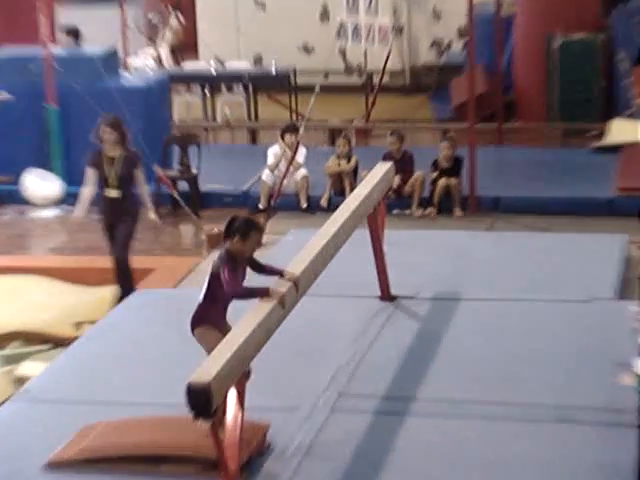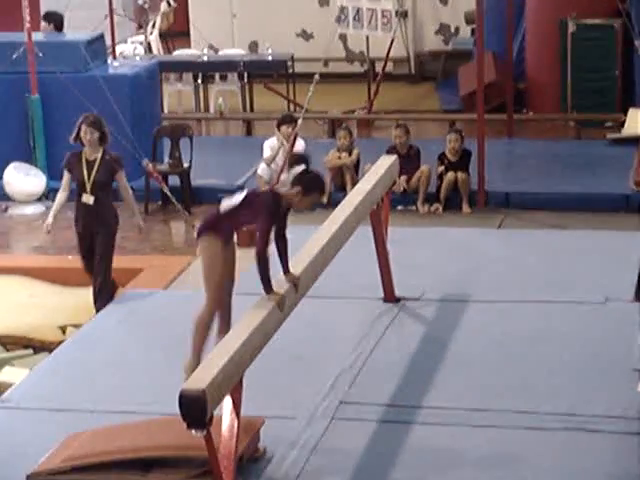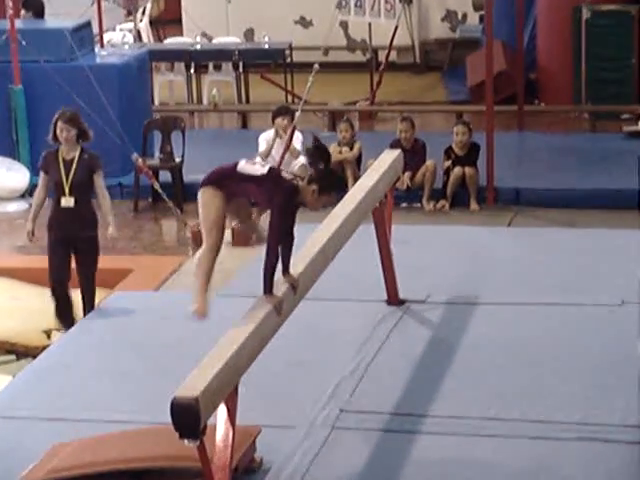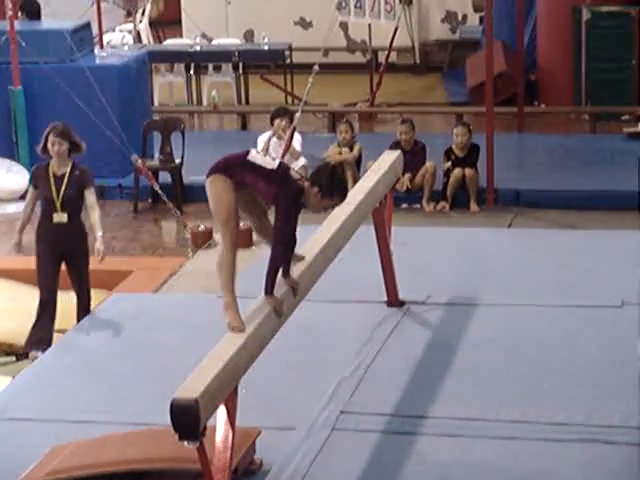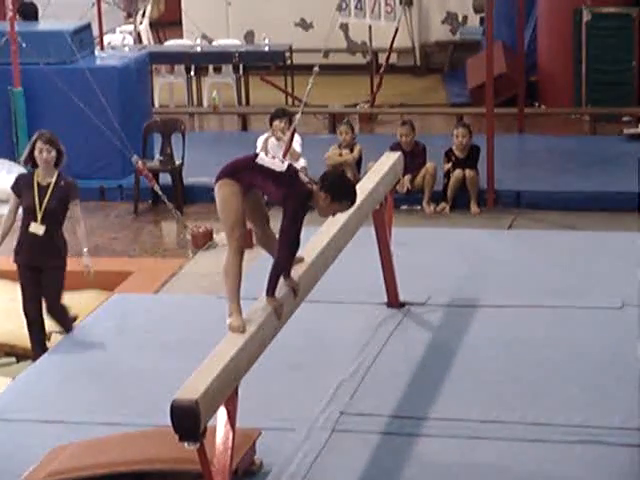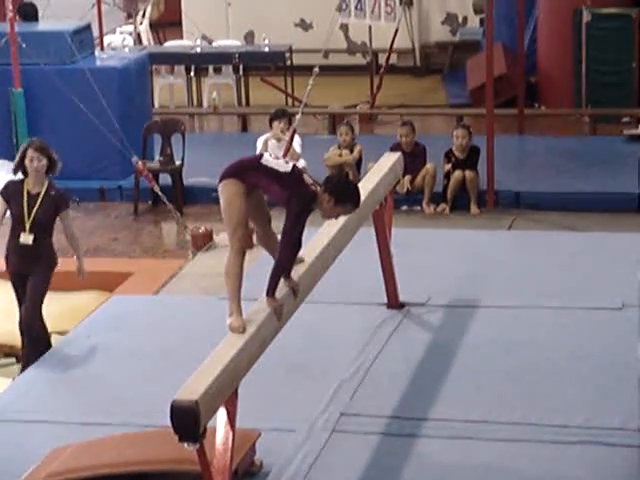
dt=0.2s
person 1, frame 1
left shoulder: (131, 157)
right shoulder: (96, 157)
left elbow: (141, 185)
right elbow: (89, 185)
left wrist: (150, 210)
right wrist: (80, 209)
left hip: (127, 212)
right hip: (108, 213)
left knee: (119, 255)
right knee: (120, 255)
left ankle: (126, 296)
right ankle: (129, 292)
person 1, frame 2
left shoulder: (112, 160)
right shoulder: (72, 159)
left elbow: (125, 190)
right elbow: (64, 191)
left wrist: (137, 215)
right wrist: (51, 216)
left hip: (105, 222)
right hip: (82, 221)
left knee: (102, 270)
right knee: (90, 267)
right ankle: (105, 300)
person 1, frame 3
left shoulder: (90, 159)
right shoulder: (48, 158)
left elbow: (102, 193)
right elbow: (41, 192)
left wrist: (110, 222)
right wrist: (31, 221)
left hip: (86, 226)
right hip: (58, 227)
left knee: (87, 279)
right knee: (57, 280)
right ankle: (67, 324)
person 1, frame 4
left shoulder: (81, 174)
right shoulder: (38, 173)
left elbow: (93, 208)
right elbow: (29, 206)
left wrist: (99, 237)
right wrist: (19, 234)
left hip: (75, 240)
right hip: (46, 241)
left knee: (82, 287)
right knee: (47, 293)
right ankle: (38, 344)
person 1, frame 5
left shoulder: (66, 186)
right shoulder: (22, 182)
left elbow: (78, 222)
left wrist: (85, 252)
left hip: (52, 253)
right hip: (25, 252)
left knee: (52, 303)
right knee: (31, 308)
left ankle: (67, 323)
right ankle: (41, 356)
person 1, frame 6
left shoulder: (57, 195)
left elbow: (69, 231)
left wrist: (79, 258)
left hip: (42, 262)
left knee: (29, 316)
right knee: (28, 316)
left ankle: (30, 370)
right ankle: (43, 353)
person 2, frame 1
left shoulder: (240, 257)
right shoulder: (225, 261)
left elbow: (259, 267)
right elbow: (232, 291)
left wrist: (282, 274)
right wrist: (266, 291)
left hip: (219, 321)
right hip: (204, 323)
person 2, frame 2
left shoulder: (282, 202)
right shoulder: (272, 203)
left elbow: (280, 237)
right elbow: (260, 250)
left wrist: (287, 272)
right wrist: (269, 290)
left hip: (225, 232)
right hip: (211, 231)
left knee: (225, 299)
right knee: (214, 302)
right ankle: (193, 365)
person 2, frame 3
left shoulder: (295, 192)
right shoulder: (285, 193)
left elbow: (286, 233)
right elbow: (274, 240)
left wrist: (286, 272)
right wrist: (268, 292)
left hip: (233, 191)
right hip: (215, 184)
left knee: (249, 226)
right knee: (213, 244)
right ankle: (200, 298)
person 2, frame 4
left shoulder: (300, 190)
right shoulder: (291, 193)
left elbow: (289, 235)
right elbow: (280, 240)
left wrist: (286, 273)
right wrist: (269, 293)
left hip: (238, 178)
right hip: (223, 173)
left knee: (260, 219)
right knee: (230, 238)
left ankle: (288, 257)
right ankle: (230, 307)
person 2, frame 5
left shoulder: (308, 192)
right shoulder: (300, 196)
left elbow: (292, 238)
right elbow: (285, 242)
left wrist: (286, 274)
right wrist: (270, 294)
left hip: (245, 181)
right hip: (231, 177)
left knee: (262, 225)
right knee: (237, 243)
left ankle: (287, 261)
right ankle: (234, 312)
person 2, frame 6
left shoulder: (312, 193)
right shoulder: (303, 198)
left elbow: (294, 239)
right elbow: (287, 243)
left wrist: (287, 275)
right wrist: (270, 295)
left hip: (248, 180)
right hip: (235, 176)
left knee: (264, 226)
right knee: (239, 243)
left ankle: (286, 261)
right ankle: (234, 312)
